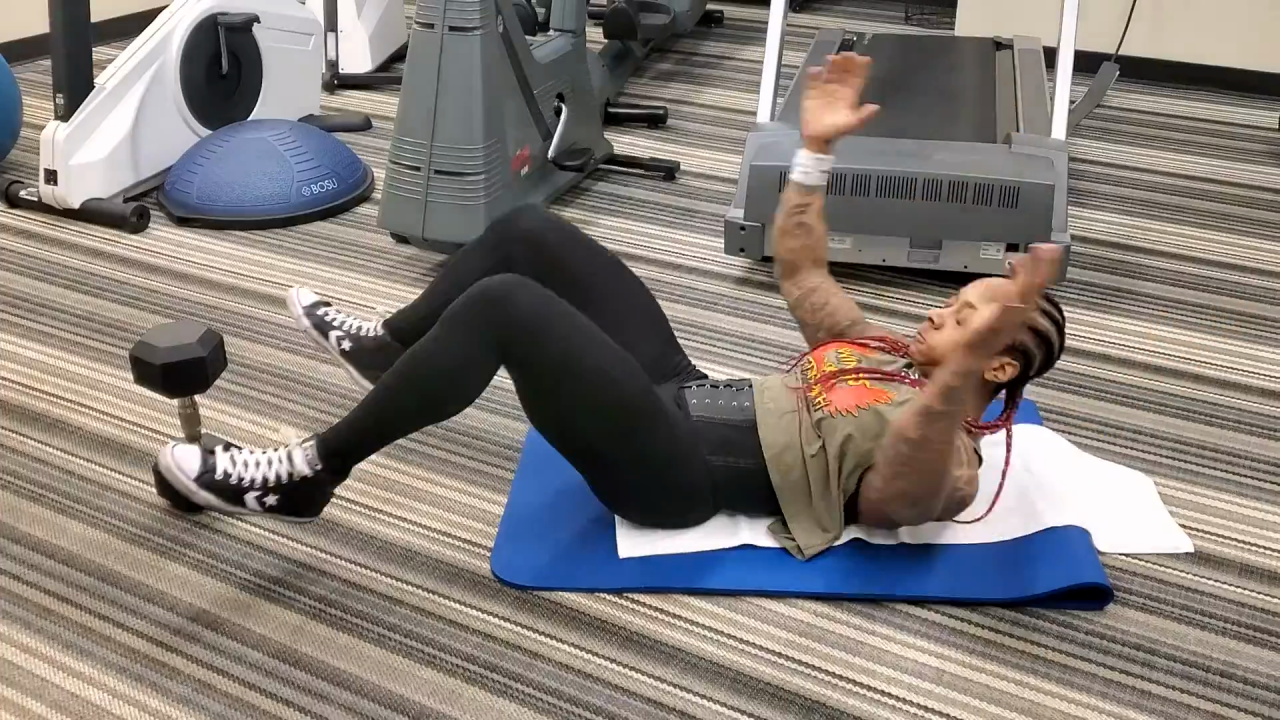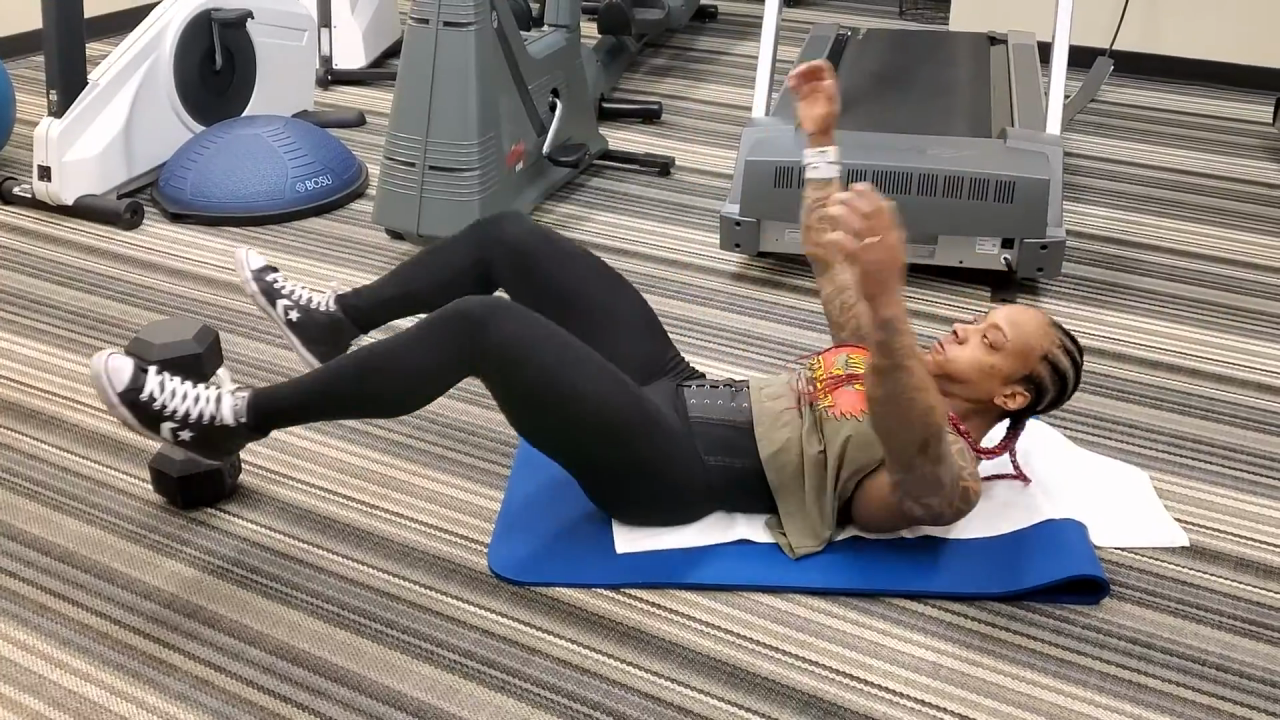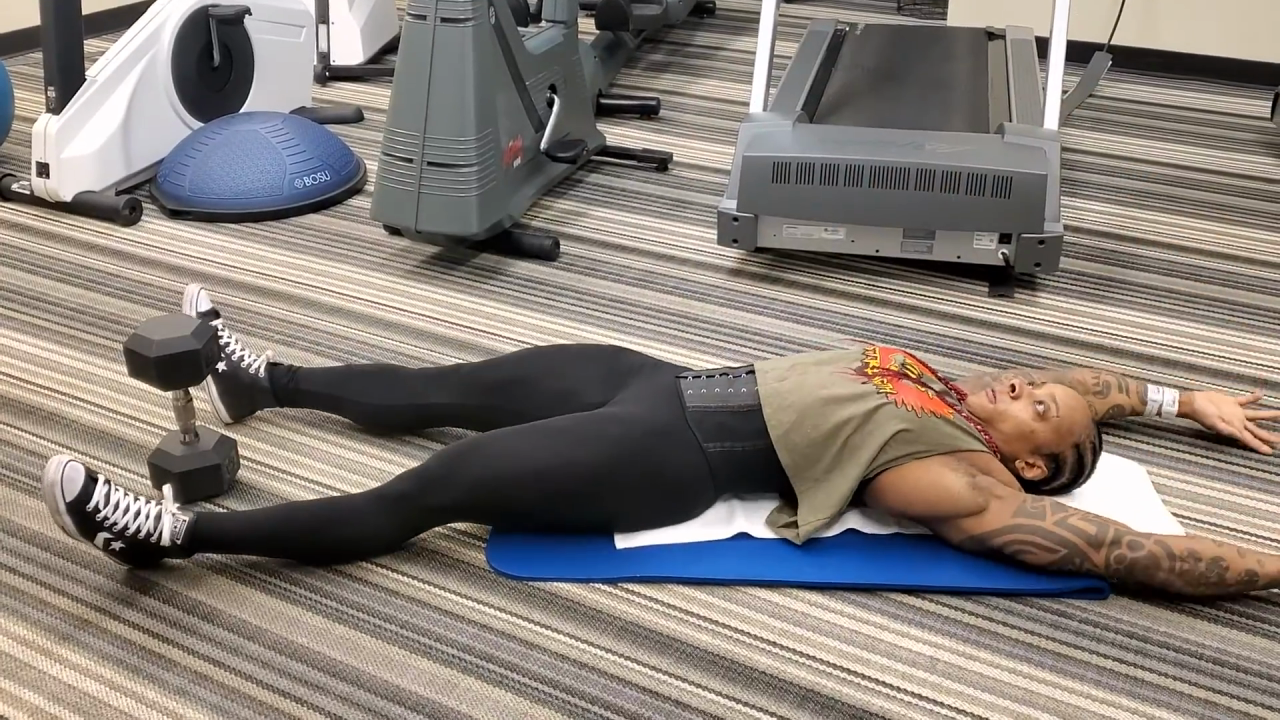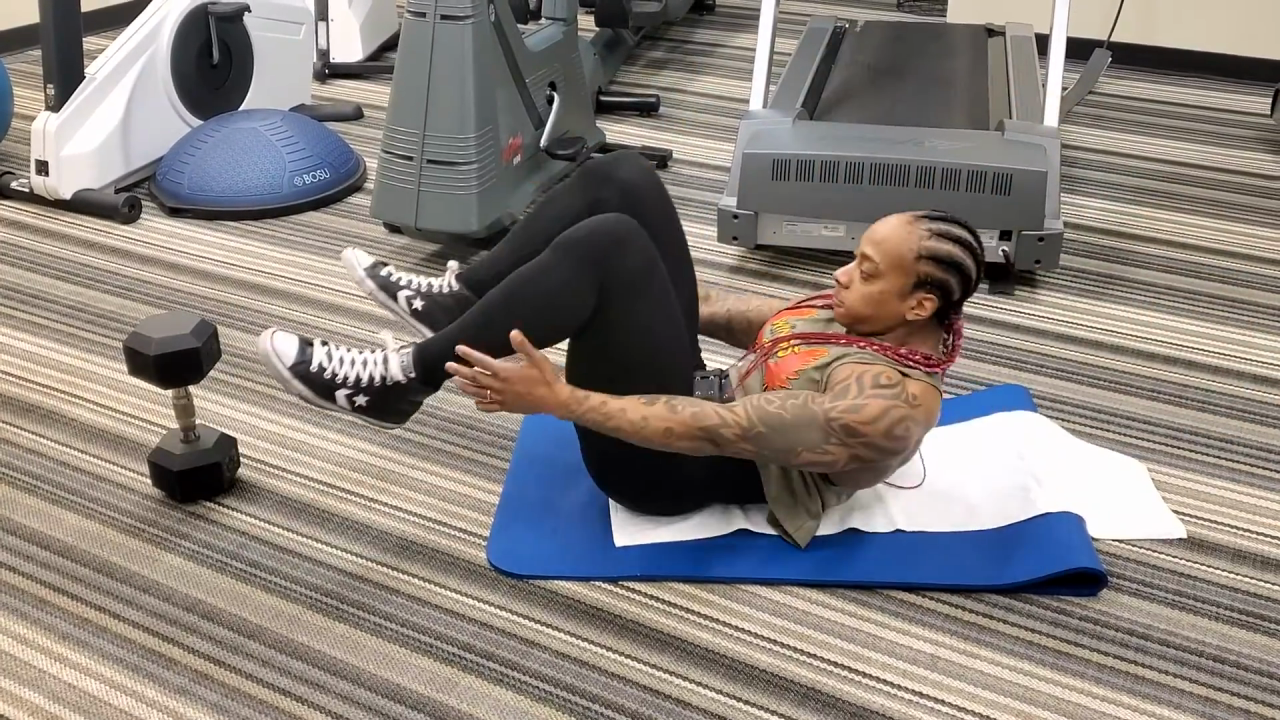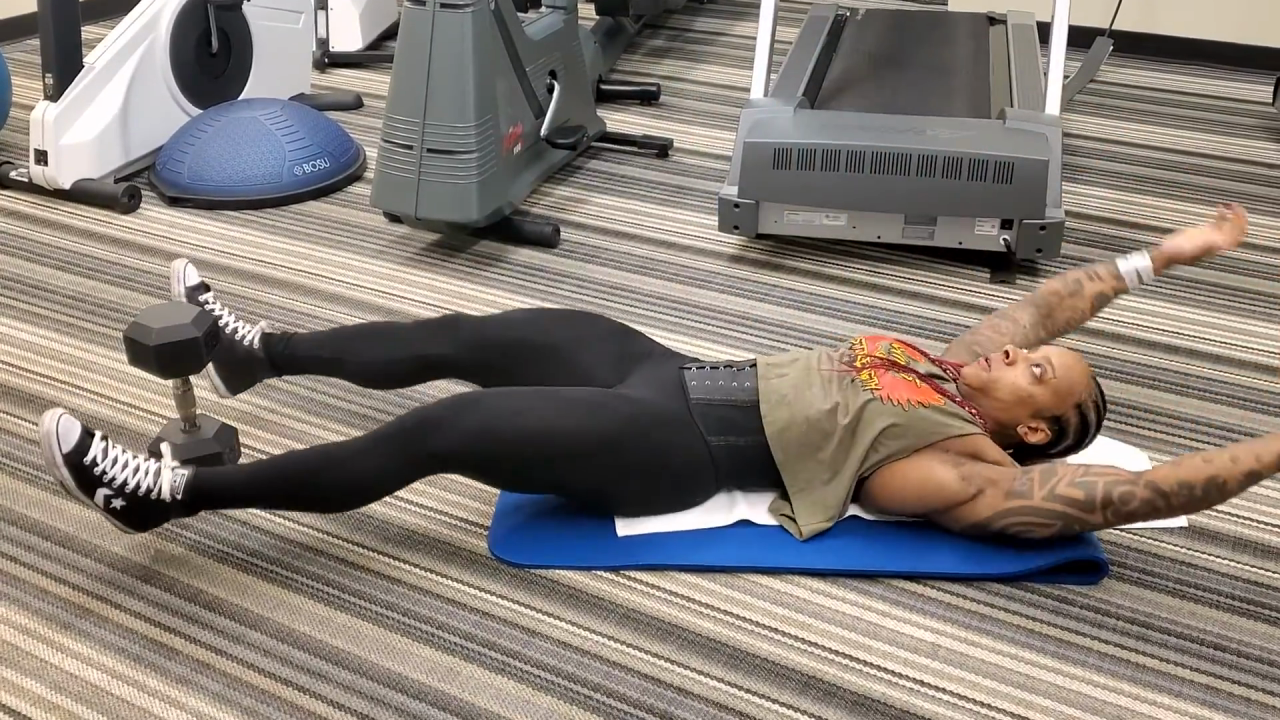
dt=1s
person 1, frame 1
left shoulder: (939, 465)
right shoulder: (888, 350)
left elbow: (919, 469)
right elbow: (796, 271)
left wrist: (963, 360)
right wrist: (817, 147)
left hip: (657, 456)
right hip: (673, 391)
left knee: (499, 306)
right knee: (532, 232)
left ankle: (304, 477)
right ankle: (381, 349)
person 1, frame 2
left shoulder: (943, 473)
right shoulder: (920, 364)
left elbow: (896, 426)
right elbow: (837, 267)
left wrist: (889, 306)
right wrist: (818, 144)
left hip: (663, 469)
right hip: (677, 393)
left knee: (474, 323)
right knee: (504, 237)
left ankle: (234, 419)
right ankle: (332, 323)
person 1, frame 3
left shoulder: (979, 488)
right shoulder: (960, 396)
left elbow: (1122, 549)
right elbow: (1073, 373)
left hip: (667, 459)
right hip: (667, 383)
left knee: (423, 494)
right knee: (447, 390)
left ankle: (167, 533)
right ankle: (257, 376)
person 1, frame 4
left shoulder: (885, 408)
right shoulder: (861, 317)
left elbow: (719, 432)
right elbow: (706, 304)
left wrist: (560, 399)
left hip: (665, 469)
left knee: (606, 241)
right knee: (623, 176)
left ankle: (401, 376)
right ankle: (452, 297)
person 1, frame 5
left shoulder: (985, 474)
right shoulder: (960, 375)
left elbow: (1130, 489)
right elbow: (1044, 302)
right wrist: (1159, 255)
left hip: (673, 453)
right hip: (678, 377)
left knee: (428, 434)
right knee: (458, 341)
left ankle: (169, 490)
right ankle: (253, 350)
